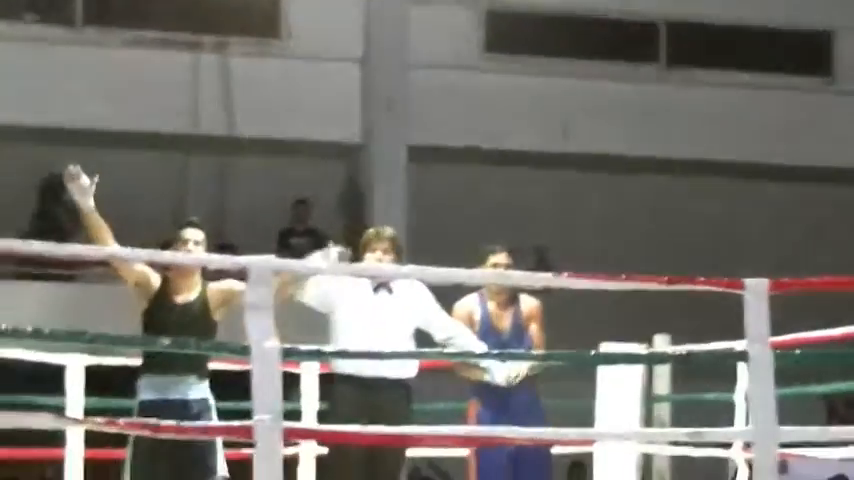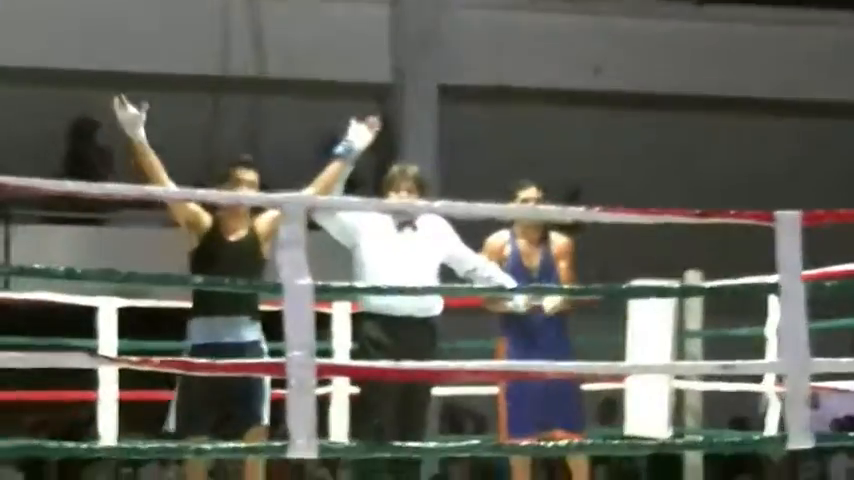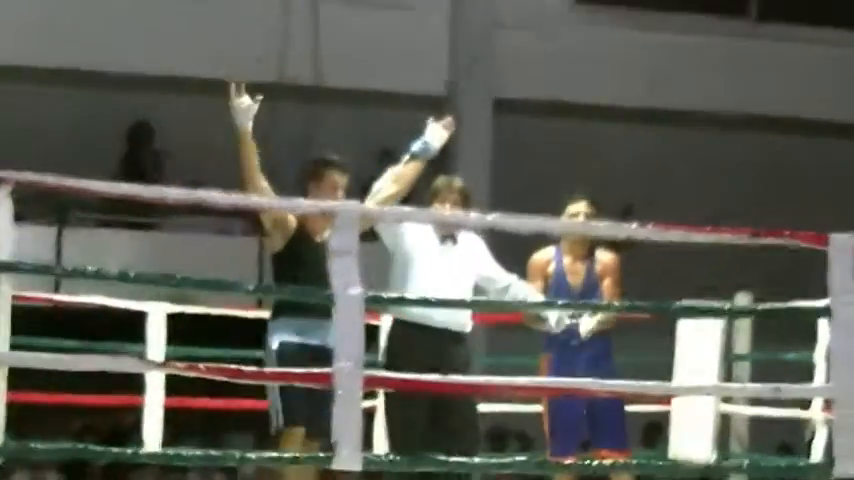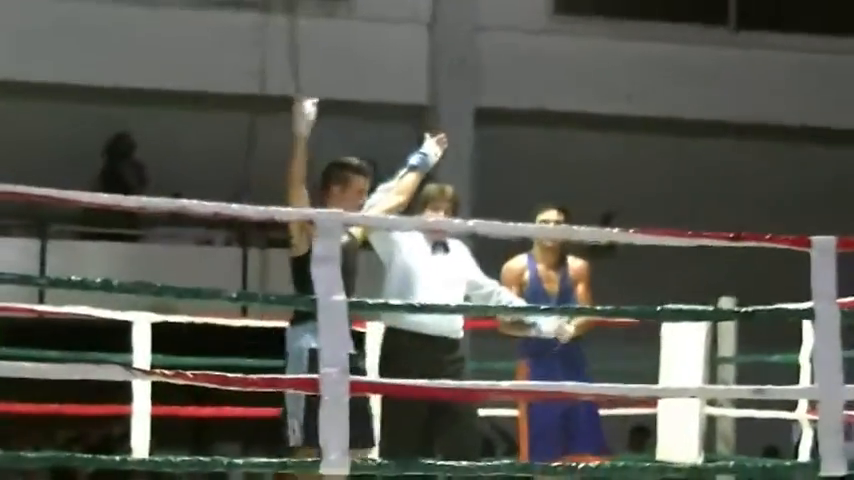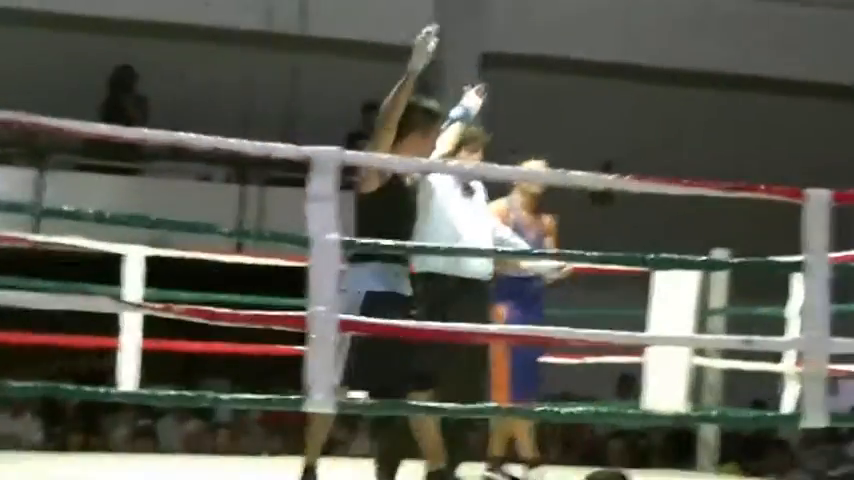
dt=0.4s
person 1, frame 1
left shoulder: (218, 293)
right shoulder: (151, 285)
right elbow: (110, 249)
right wrist: (87, 205)
left hip: (195, 398)
right hip: (153, 397)
person 1, frame 2
left shoulder: (263, 229)
right shoulder: (201, 224)
left elbow: (313, 194)
right elbow: (164, 185)
left wrist: (348, 153)
right wrist: (137, 136)
left hip: (247, 339)
right hip: (204, 340)
left knee: (256, 433)
right knee: (194, 437)
person 1, frame 3
right shoulder: (283, 226)
left elbow: (390, 190)
right elbow: (255, 183)
left wrist: (424, 150)
right wrist: (243, 130)
left hip: (326, 339)
right hip: (287, 338)
left knee: (314, 439)
right knee: (293, 429)
person 1, frame 4
left shoulder: (352, 235)
right shoulder: (306, 228)
left elbow: (394, 198)
right elbow: (295, 187)
left wrist: (422, 161)
right wrist: (302, 135)
left hip: (344, 345)
right hip: (310, 342)
left knee: (358, 446)
right knee: (309, 445)
person 1, frame 5
left shoulder: (409, 176)
right shoulder: (373, 168)
left elbow: (438, 147)
right elbow: (387, 122)
right wrist: (414, 69)
left hip: (397, 286)
right hip: (367, 285)
left knee: (418, 385)
person 2, frame 1
left shoulder: (415, 292)
right shoulder: (340, 287)
left elbow: (450, 331)
right elbow: (300, 287)
left wrist: (492, 363)
left hip: (395, 393)
right hip: (349, 390)
person 2, frame 2
left shoulder: (437, 229)
right shoulder: (365, 222)
left elbow: (473, 264)
right elbow: (323, 207)
left wrist: (515, 292)
left hip: (422, 333)
right hip: (378, 329)
left knee: (413, 422)
right knee: (375, 418)
person 2, frame 3
left shoulder: (472, 244)
right shoulder: (408, 230)
left elbow: (505, 285)
left wrist: (550, 311)
left hip: (454, 346)
right hip: (411, 342)
left knee: (463, 434)
right knee: (408, 437)
person 2, frame 4
left shoulder: (460, 253)
right shoulder: (399, 239)
left elbow: (491, 292)
left wrist: (540, 320)
left hip: (449, 353)
right hip: (407, 349)
left knee: (462, 440)
right knee: (401, 443)
person 2, frame 5
left shoulder: (476, 189)
right shoulder: (433, 182)
left elbow: (494, 231)
right elbow: (428, 156)
right wrist: (461, 115)
left hip: (474, 295)
right hip: (439, 292)
left knee: (468, 386)
right knee: (437, 383)
person 3, frame 1
left shoulder: (530, 306)
right shoulder: (467, 307)
left elbow: (539, 352)
left wrist: (526, 367)
left hip: (525, 403)
right hip: (487, 404)
person 3, frame 2
left shoulder: (560, 244)
right shoulder: (497, 243)
left elbow: (569, 293)
left wrist: (557, 300)
left hip: (554, 339)
right hip: (517, 341)
left knee: (569, 420)
right knee: (519, 424)
person 3, frame 3
left shoulder: (607, 261)
right shoulder: (543, 260)
left elbow: (613, 311)
left wrist: (596, 321)
left hip: (597, 357)
right hip: (560, 358)
left knee: (613, 439)
right knee: (562, 444)
person 3, frame 4
left shoulder: (578, 268)
right shoulder: (516, 269)
left elbow: (587, 315)
right elbow: (505, 323)
left wrist: (574, 326)
left hip: (572, 362)
right hip: (536, 365)
left knee: (586, 446)
right knee: (542, 449)
person 3, frame 5
left shoulder: (546, 221)
right shoulder: (500, 210)
left wrist: (558, 268)
right wrist: (523, 265)
left hip: (533, 306)
right hip: (508, 305)
left knee: (512, 391)
right knee: (514, 389)
